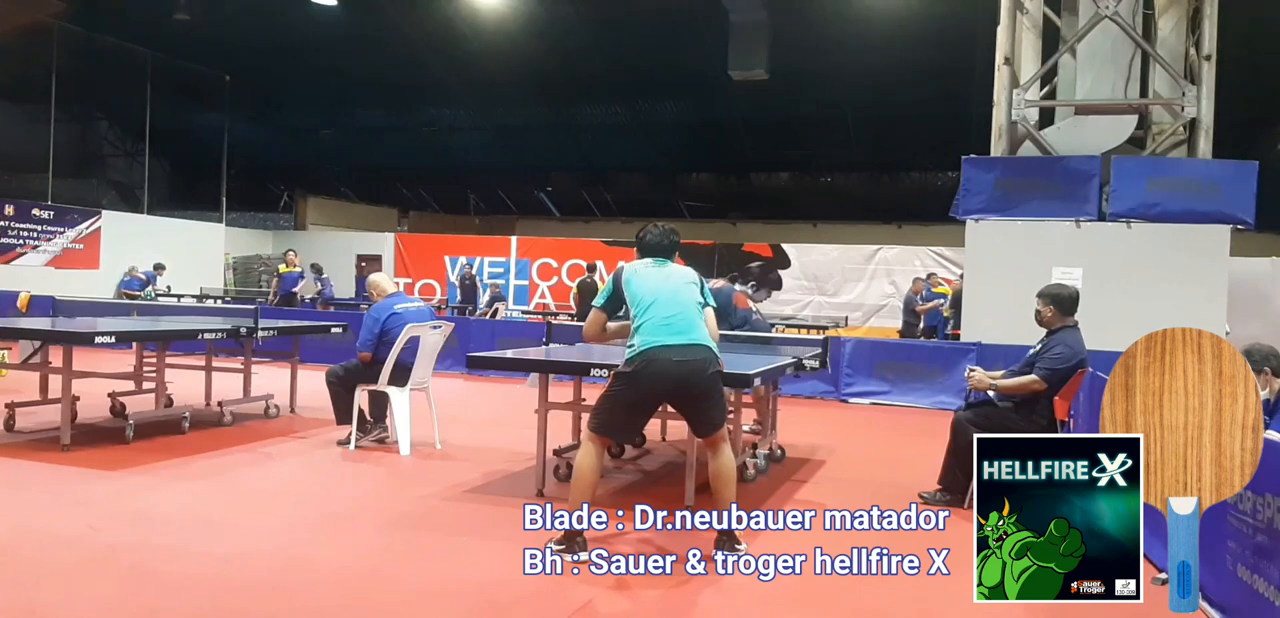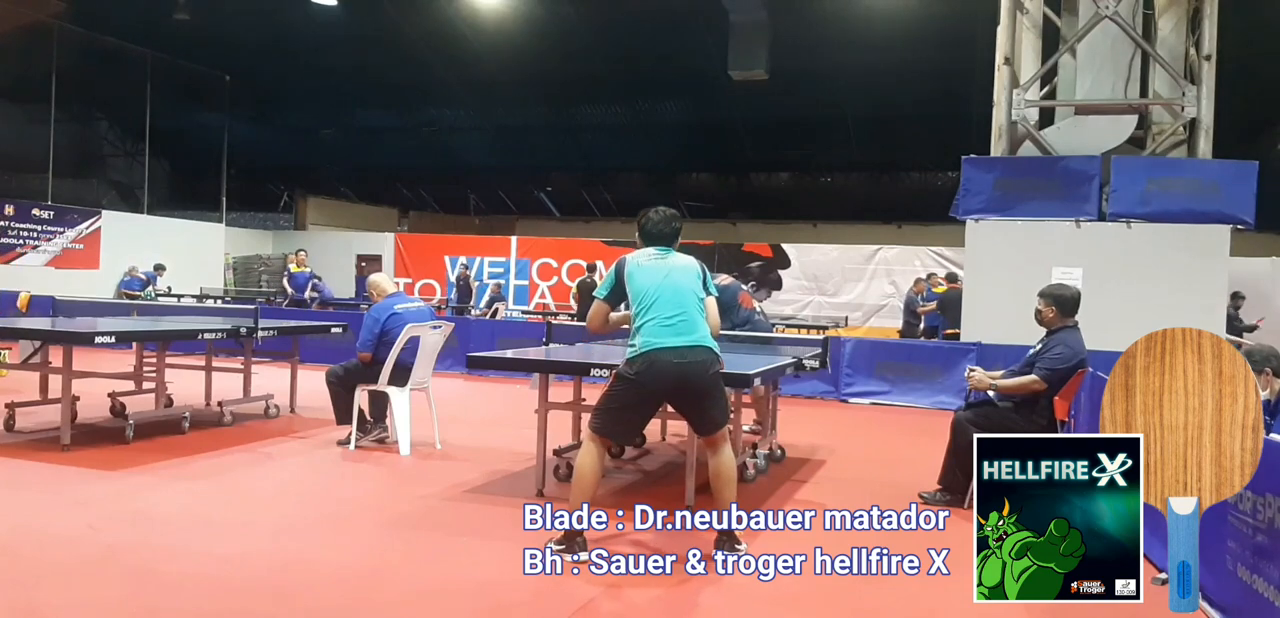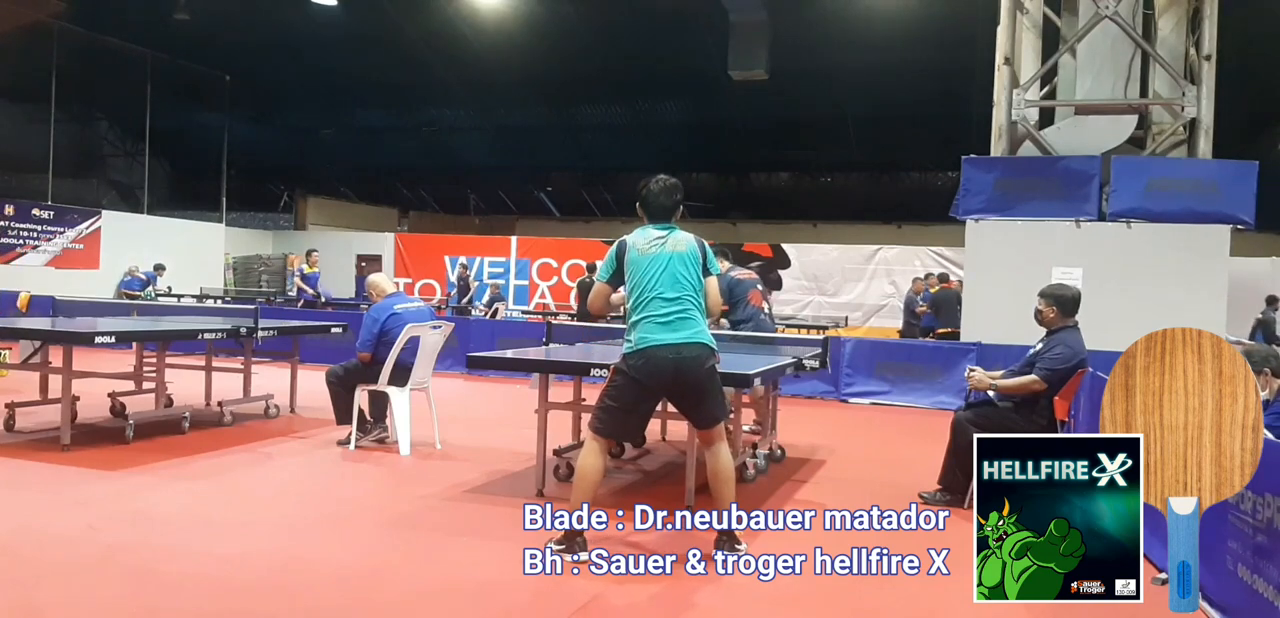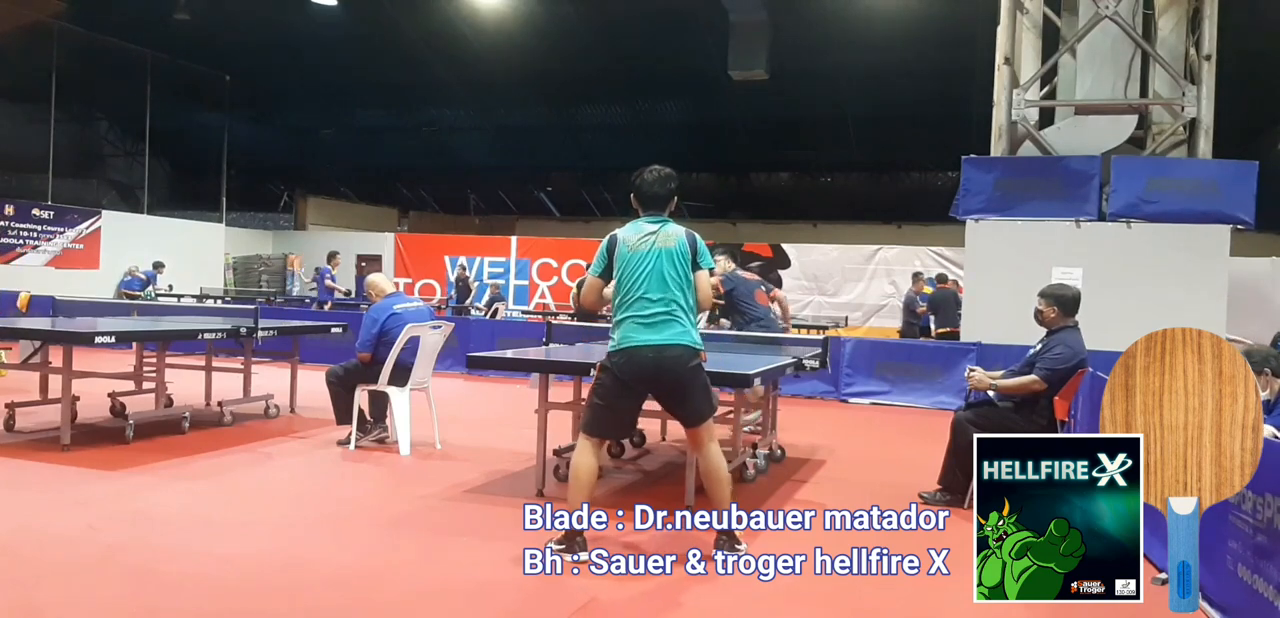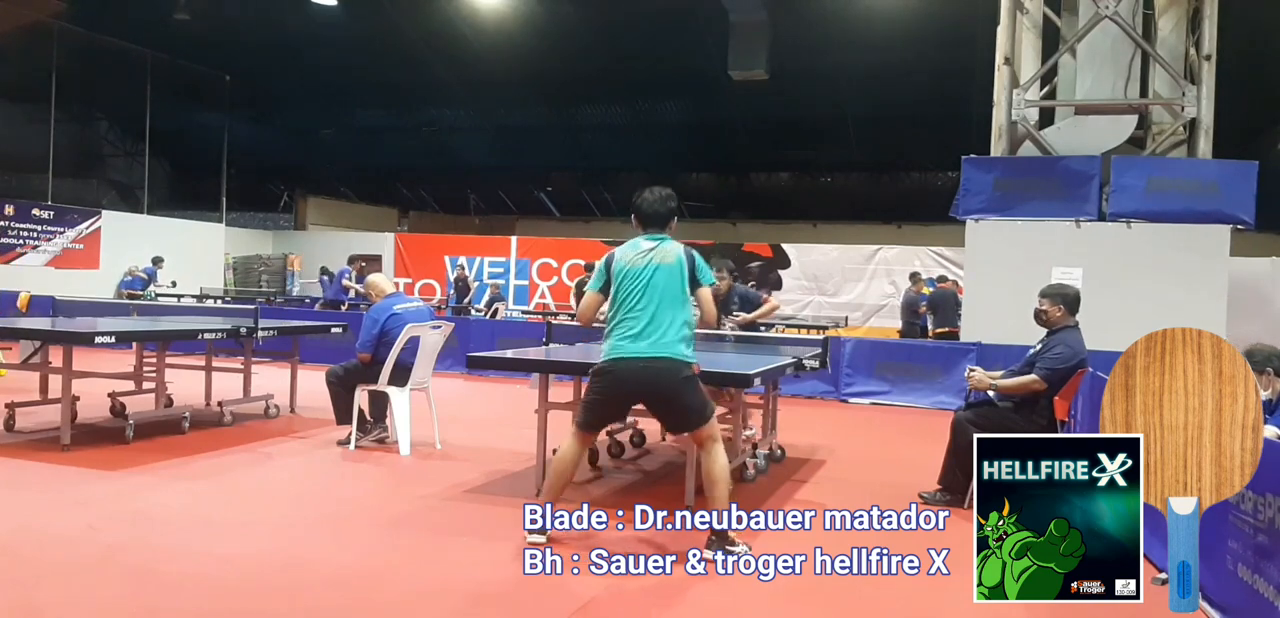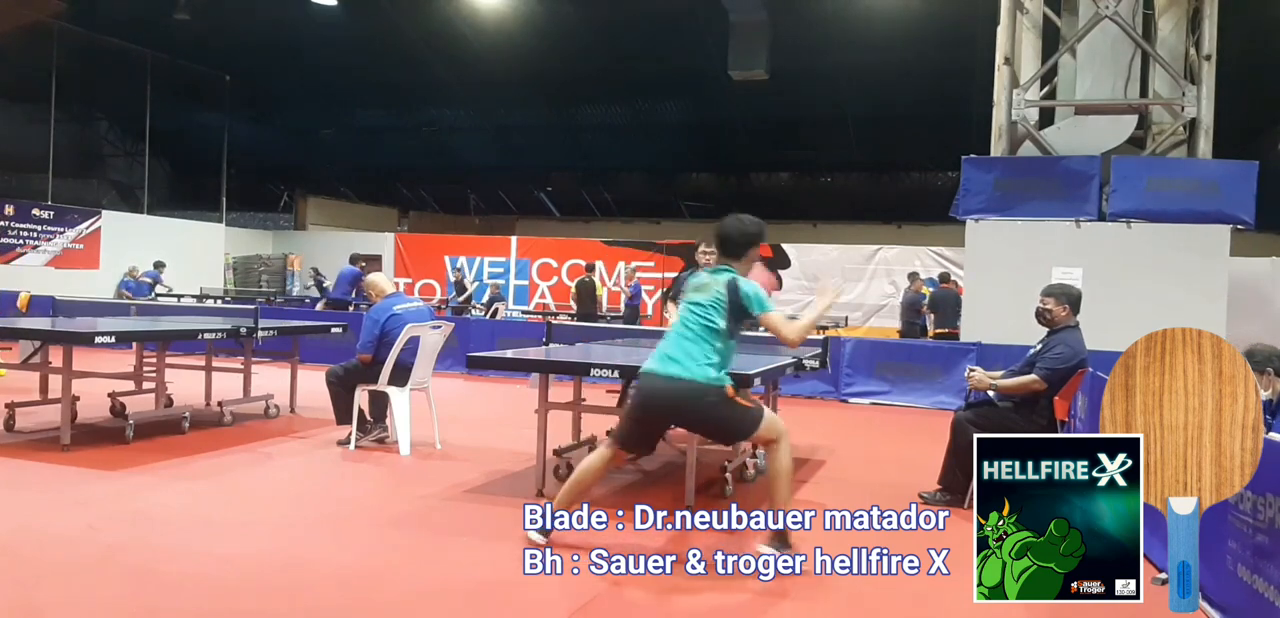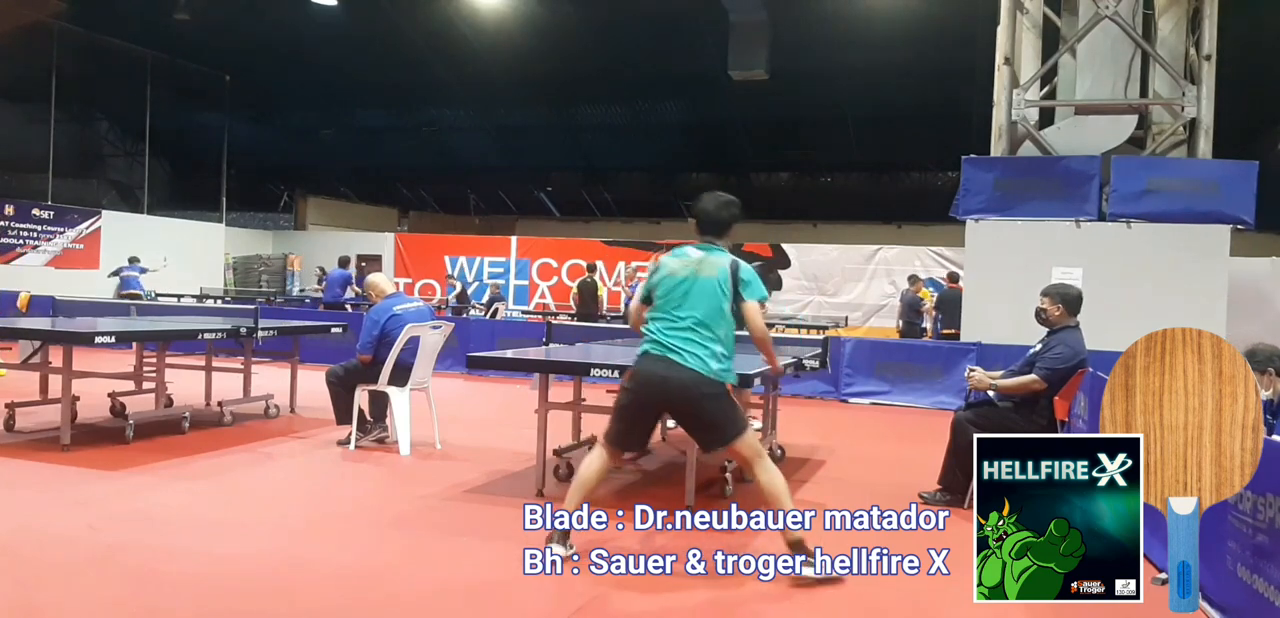
dt=0.5s
person 1, frame 1
left shoulder: (625, 272)
right shoulder: (691, 275)
left elbow: (591, 332)
right elbow: (713, 334)
left hip: (647, 361)
right hip: (699, 360)
left knee: (594, 439)
right knee: (718, 442)
left ankle: (573, 538)
right ankle: (727, 537)
person 1, frame 2
left shoulder: (626, 264)
right shoulder: (694, 265)
left elbow: (594, 324)
right elbow: (714, 326)
left hip: (648, 360)
right hip: (701, 359)
left knee: (594, 440)
right knee: (718, 442)
left ankle: (573, 538)
right ankle: (728, 538)
person 1, frame 3
left shoulder: (626, 246)
right shoulder: (697, 245)
left elbow: (596, 305)
right elbow: (714, 307)
left hip: (643, 355)
right hip: (695, 353)
left knee: (596, 440)
right knee: (715, 440)
left ankle: (574, 537)
right ankle: (727, 537)
person 1, frame 4
left shoulder: (617, 239)
right shoulder: (689, 239)
left elbow: (588, 300)
right elbow: (705, 301)
left hip: (626, 354)
right hip: (680, 352)
left knee: (589, 440)
right knee: (705, 440)
left ankle: (574, 537)
right ankle: (727, 537)
person 1, frame 5
left shoulder: (616, 256)
right shoulder: (687, 257)
left elbow: (584, 316)
right elbow: (709, 318)
left hip: (616, 365)
right hip: (671, 366)
left knee: (579, 437)
right knee: (711, 440)
left ankle: (539, 522)
right ankle: (720, 536)
person 1, frame 6
left shoulder: (697, 280)
right shoulder: (742, 286)
right elbow: (790, 337)
right wrist: (821, 305)
left hip: (652, 385)
right hip: (699, 389)
left knee: (612, 452)
right knee: (779, 436)
left ankle: (546, 522)
right ankle: (779, 539)
person 1, frame 7
left shoulder: (665, 263)
right shoulder: (737, 269)
left elbow: (636, 320)
right elbow: (758, 329)
right wrist: (773, 360)
left hip: (650, 373)
right hip: (703, 381)
left knee: (607, 449)
right knee: (755, 458)
left ankle: (560, 536)
right ankle: (800, 550)
person 2, frame 1
left shoulder: (1066, 345)
right shoulder: (1058, 337)
left elbow: (1036, 382)
right elbow: (1025, 371)
left wrist: (991, 384)
right wrist: (988, 374)
left hip: (1036, 419)
right hip: (1025, 409)
left knee: (964, 421)
right knee: (964, 412)
left ankle: (955, 491)
right ankle: (961, 484)
person 2, frame 2
left shoulder: (1065, 346)
right shoulder: (1058, 337)
left elbow: (1037, 382)
right elbow: (1024, 372)
left wrist: (991, 385)
right wrist: (988, 374)
left hip: (1035, 419)
right hip: (1025, 409)
left knee: (964, 421)
right knee: (965, 411)
left ankle: (955, 491)
right ankle: (960, 484)
person 2, frame 3
left shoulder: (1066, 346)
right shoulder: (1057, 337)
left elbow: (1036, 382)
right elbow: (1024, 371)
left wrist: (991, 385)
right wrist: (988, 374)
left hip: (1035, 419)
right hip: (1025, 409)
left knee: (964, 421)
right knee: (965, 412)
left ankle: (955, 490)
right ankle: (958, 485)
person 2, frame 4
left shoulder: (1066, 346)
right shoulder: (1057, 337)
left elbow: (1036, 382)
right elbow: (1024, 372)
left wrist: (991, 385)
right wrist: (988, 374)
left hip: (1035, 419)
right hip: (1025, 409)
left knee: (964, 421)
right knee: (965, 411)
left ankle: (955, 491)
right ankle: (962, 484)
person 2, frame 5
left shoulder: (1066, 345)
right shoulder: (1058, 337)
left elbow: (1036, 382)
right elbow: (1024, 372)
left wrist: (991, 385)
right wrist: (988, 374)
left hip: (1035, 419)
right hip: (1025, 409)
left knee: (964, 421)
right knee: (965, 412)
left ankle: (955, 491)
right ankle: (959, 485)
person 2, frame 6
left shoulder: (1066, 345)
right shoulder: (1057, 337)
left elbow: (1036, 382)
right elbow: (1024, 371)
left wrist: (991, 385)
right wrist: (988, 374)
left hip: (1035, 419)
right hip: (1024, 409)
left knee: (964, 421)
right knee: (964, 411)
left ankle: (955, 491)
right ankle: (963, 484)
person 2, frame 7
left shoulder: (1066, 345)
right shoulder: (1058, 337)
left elbow: (1036, 382)
right elbow: (1024, 372)
left wrist: (991, 385)
right wrist: (988, 374)
left hip: (1035, 419)
right hip: (1025, 409)
left knee: (964, 421)
right knee: (965, 411)
left ankle: (955, 491)
right ankle: (959, 485)
person 3, frame 1
left shoulder: (378, 310)
right shoulder: (425, 306)
left elbow: (364, 355)
left hip: (393, 373)
left knee: (334, 375)
right knee: (377, 366)
left ankle: (363, 427)
right ankle: (378, 424)
person 3, frame 2
left shoulder: (378, 310)
right shoulder: (425, 306)
left elbow: (364, 356)
left wrist: (365, 357)
left hip: (393, 373)
left knee: (334, 375)
right knee: (378, 367)
left ankle: (363, 428)
right ankle: (378, 424)
person 3, frame 3
left shoulder: (378, 310)
right shoulder: (425, 306)
left elbow: (364, 356)
left hip: (394, 373)
left knee: (335, 375)
right knee: (377, 366)
left ankle: (363, 427)
right ankle: (378, 424)
person 3, frame 4
left shoulder: (377, 310)
right shoulder: (424, 306)
left elbow: (364, 356)
left wrist: (365, 357)
left hip: (393, 373)
left knee: (334, 375)
right knee: (377, 367)
left ankle: (363, 428)
right ankle: (378, 424)
person 3, frame 5
left shoulder: (377, 310)
right shoulder: (424, 306)
left elbow: (364, 356)
left wrist: (364, 356)
left hip: (393, 373)
left knee: (334, 375)
right knee: (377, 366)
left ankle: (363, 428)
right ankle: (378, 424)
person 3, frame 6
left shoulder: (377, 311)
right shoulder: (424, 306)
left elbow: (364, 356)
left wrist: (360, 356)
left hip: (394, 373)
left knee: (334, 374)
right knee: (378, 366)
left ankle: (363, 427)
right ankle: (378, 424)
person 3, frame 7
left shoulder: (377, 312)
right shoulder: (424, 306)
left elbow: (364, 357)
left wrist: (363, 357)
left hip: (394, 373)
left knee: (334, 375)
right knee: (377, 366)
left ankle: (363, 428)
right ankle: (378, 424)
